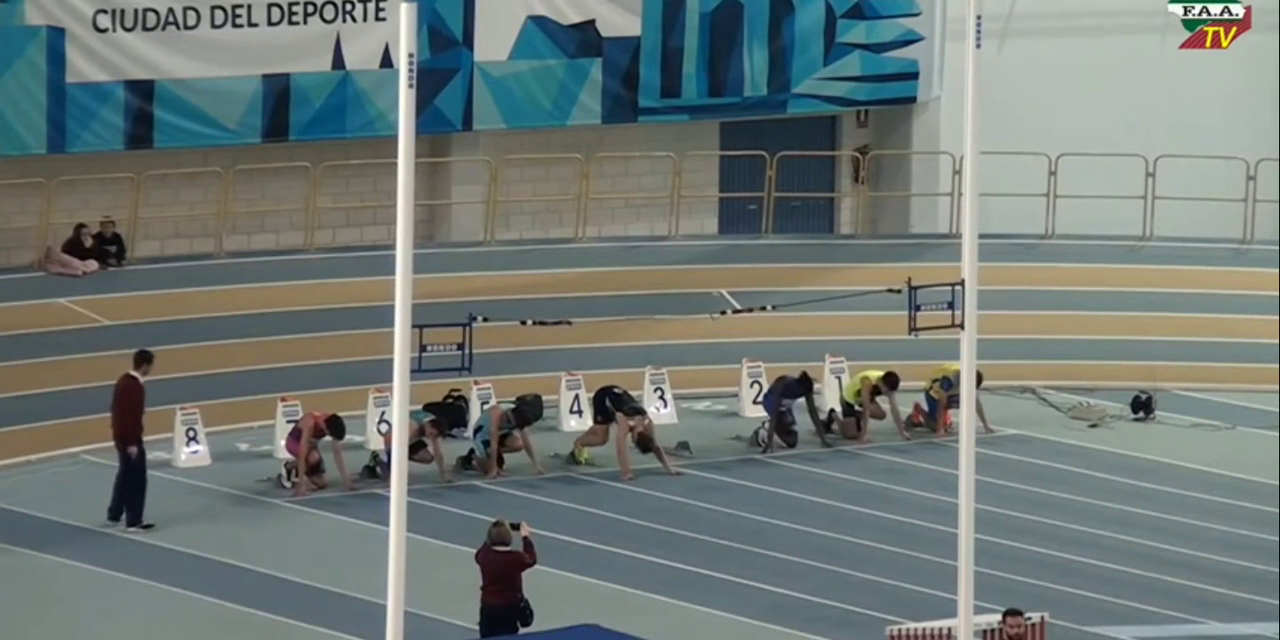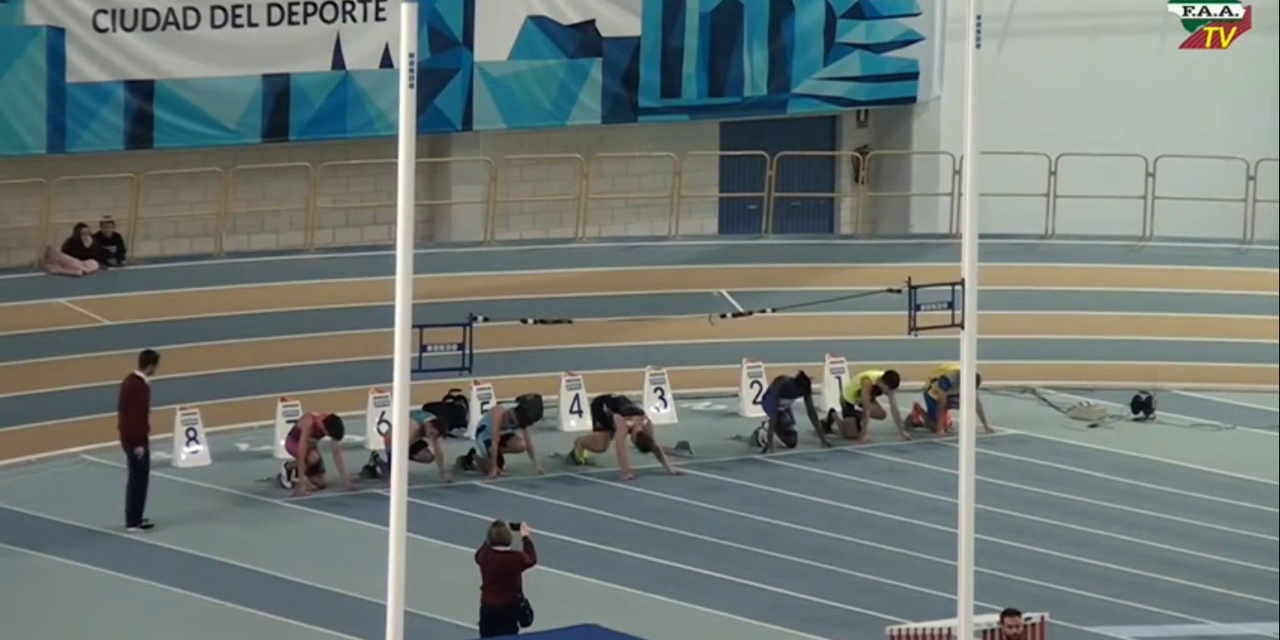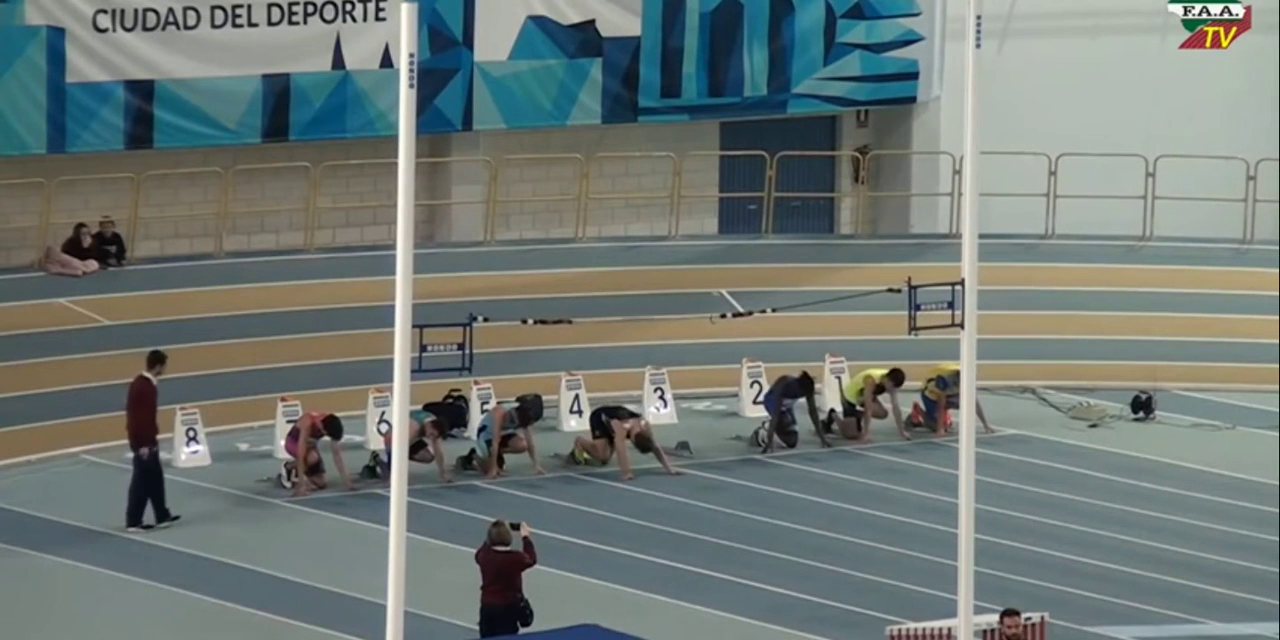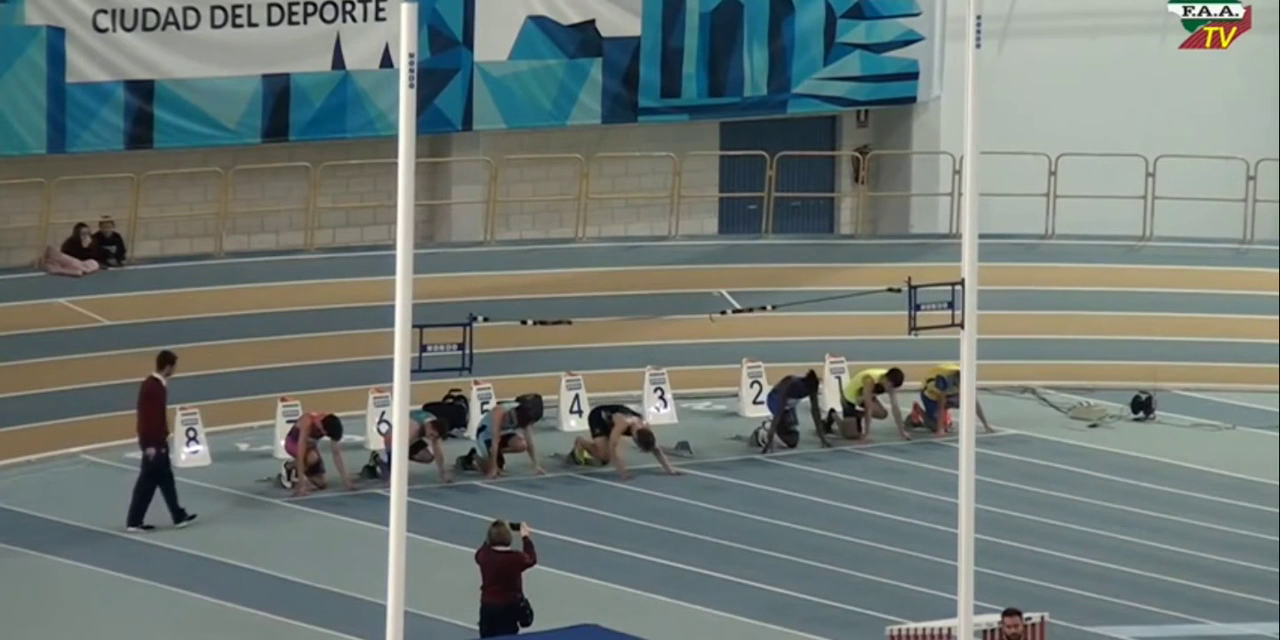
dt=0.2s
person 1, frame 1
left shoulder: (124, 380)
right shoulder: (135, 386)
right elbow: (132, 416)
right wrist: (132, 443)
left hip: (120, 435)
right hip: (130, 438)
left knee: (125, 475)
right knee: (137, 478)
left ankle: (114, 514)
right ankle: (133, 521)
person 1, frame 2
left shoulder: (130, 381)
right shoulder: (140, 387)
right elbow: (137, 417)
right wrist: (138, 444)
left hip: (129, 436)
right hip: (135, 439)
left knee: (139, 476)
right knee: (138, 478)
left ankle: (134, 516)
right ankle: (133, 521)
person 1, frame 3
left shoulder: (140, 382)
right shoulder: (146, 387)
right elbow: (143, 417)
right wrist: (143, 444)
left hip: (143, 438)
right hip: (144, 440)
left knee: (155, 476)
right knee: (142, 480)
left ankle: (162, 516)
right ankle: (133, 522)
person 1, frame 4
left shoulder: (151, 383)
right shoulder: (155, 388)
right elbow: (150, 417)
right wrist: (150, 444)
left hip: (155, 439)
right hip: (153, 441)
left knee: (165, 477)
right knee: (148, 481)
left ankle: (179, 516)
right ankle: (134, 521)
